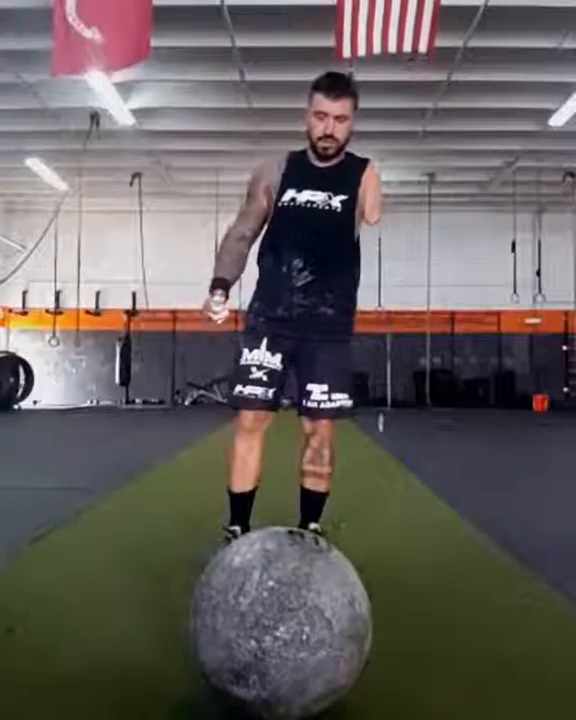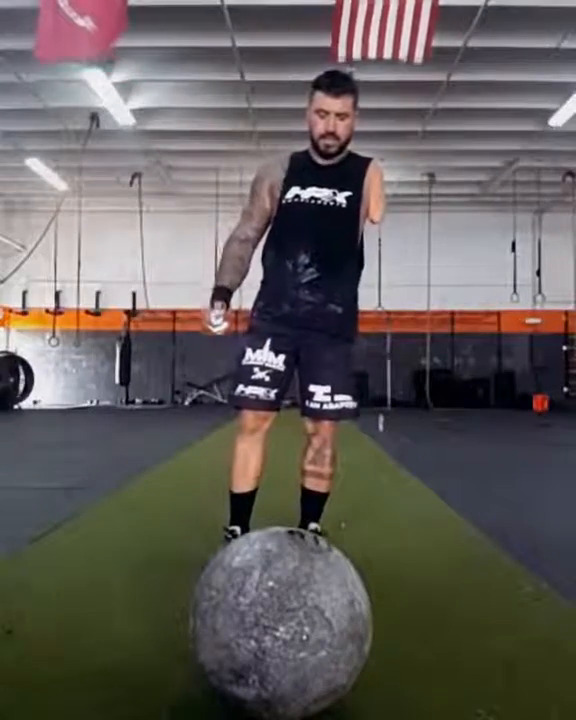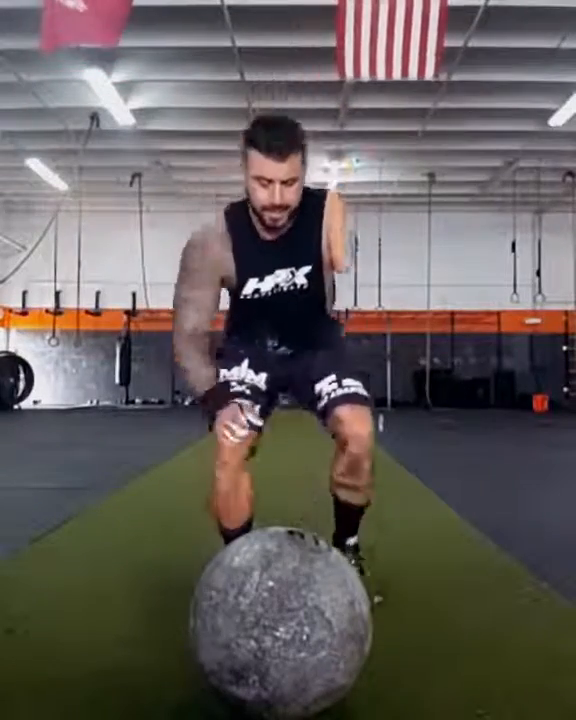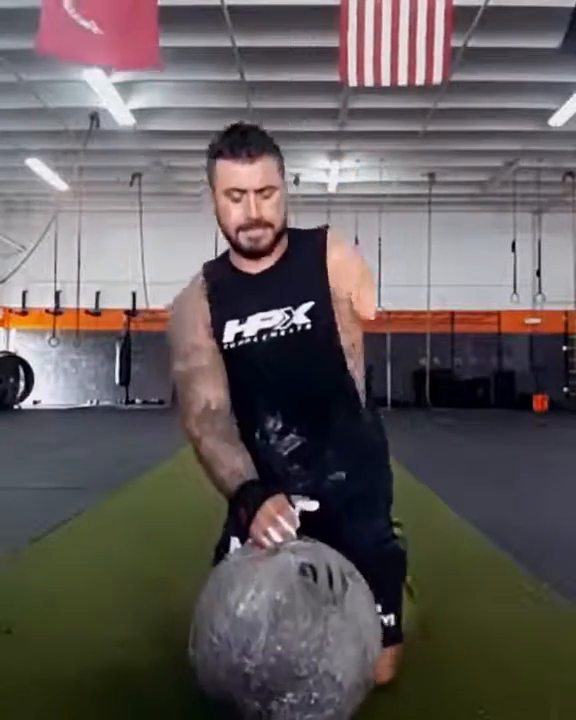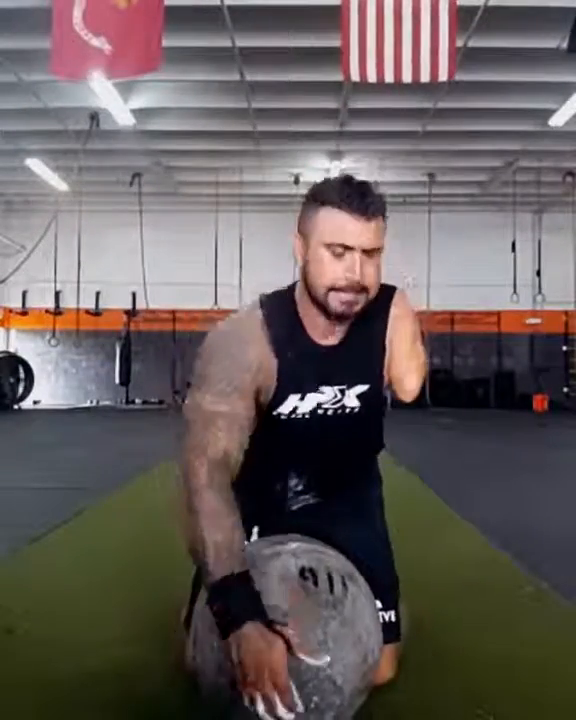
dt=1s
person 1, frame 1
left shoulder: (364, 176)
right shoulder: (275, 172)
right elbow: (242, 233)
right wrist: (220, 285)
left hip: (328, 326)
right hip: (269, 317)
left knee: (320, 430)
right knee: (250, 421)
left ankle: (309, 533)
right ankle: (236, 533)
person 1, frame 2
left shoulder: (367, 174)
right shoulder: (277, 173)
right elbow: (245, 236)
right wrist: (222, 292)
left hip: (331, 325)
right hip: (272, 318)
left knee: (322, 430)
right knee: (252, 421)
left ankle: (309, 532)
right ankle: (236, 532)
person 1, frame 3
left shoulder: (327, 210)
right shoulder: (212, 243)
left elbow: (343, 276)
right elbow: (189, 333)
right wrist: (215, 399)
left hip: (315, 343)
right hip: (249, 347)
left knee: (357, 432)
right knee: (229, 450)
left ankle: (346, 546)
person 1, frame 4
left shoulder: (332, 254)
right shoulder: (197, 302)
right elbow: (206, 420)
right wrist: (250, 497)
left hip: (354, 480)
right hip: (264, 488)
left knee: (375, 668)
left ankle: (384, 569)
person 1, frame 5
left shoulder: (395, 316)
right shoulder: (243, 342)
right elbow: (207, 474)
right wrist: (240, 618)
left hip: (348, 504)
right hip: (261, 505)
left knee: (377, 669)
